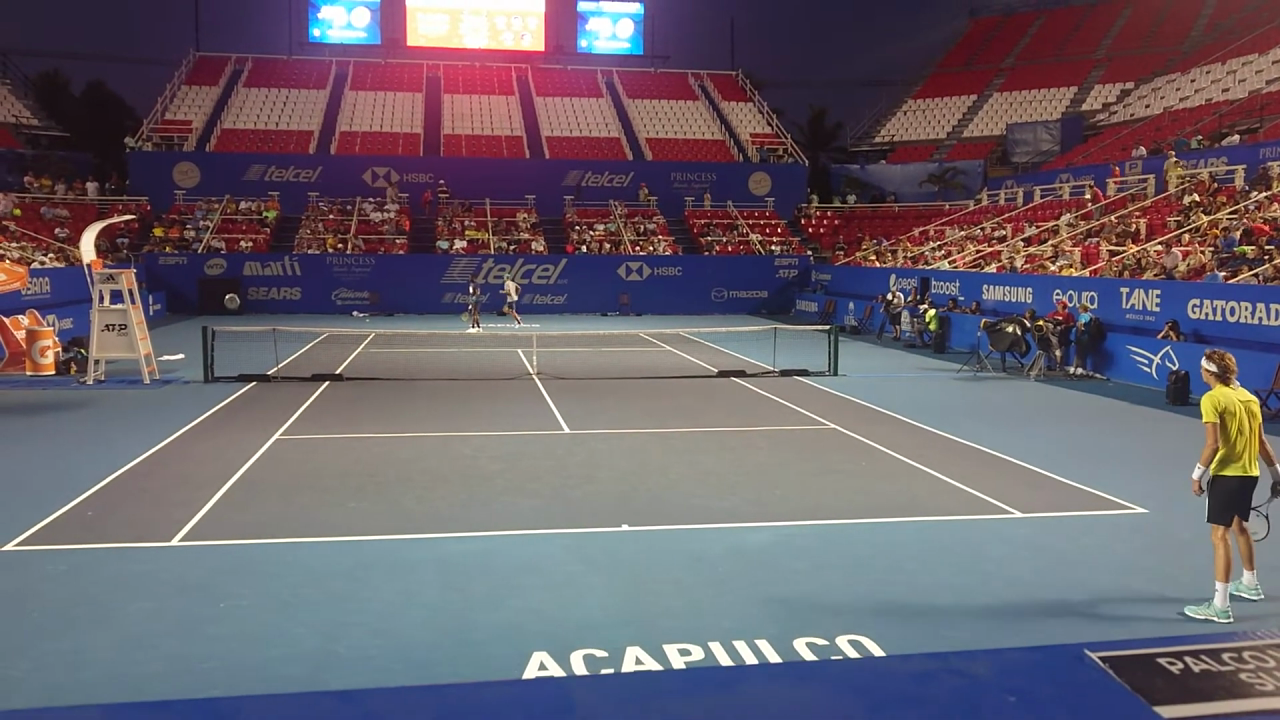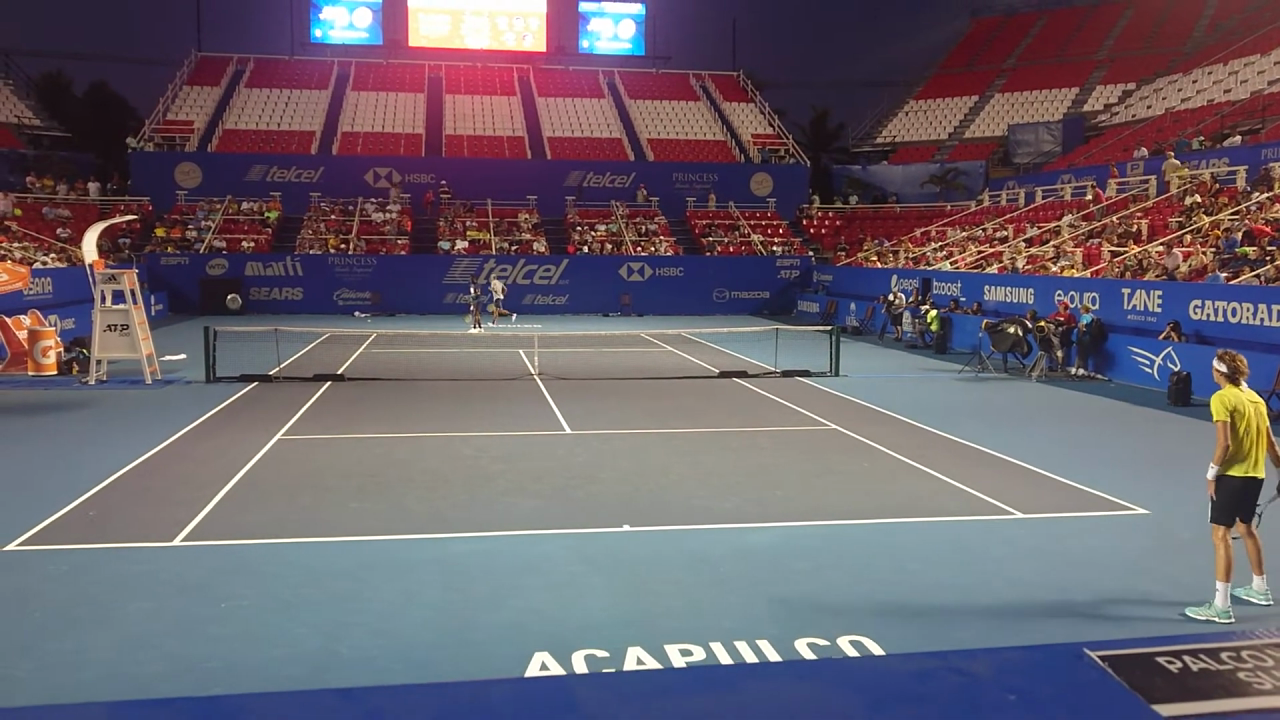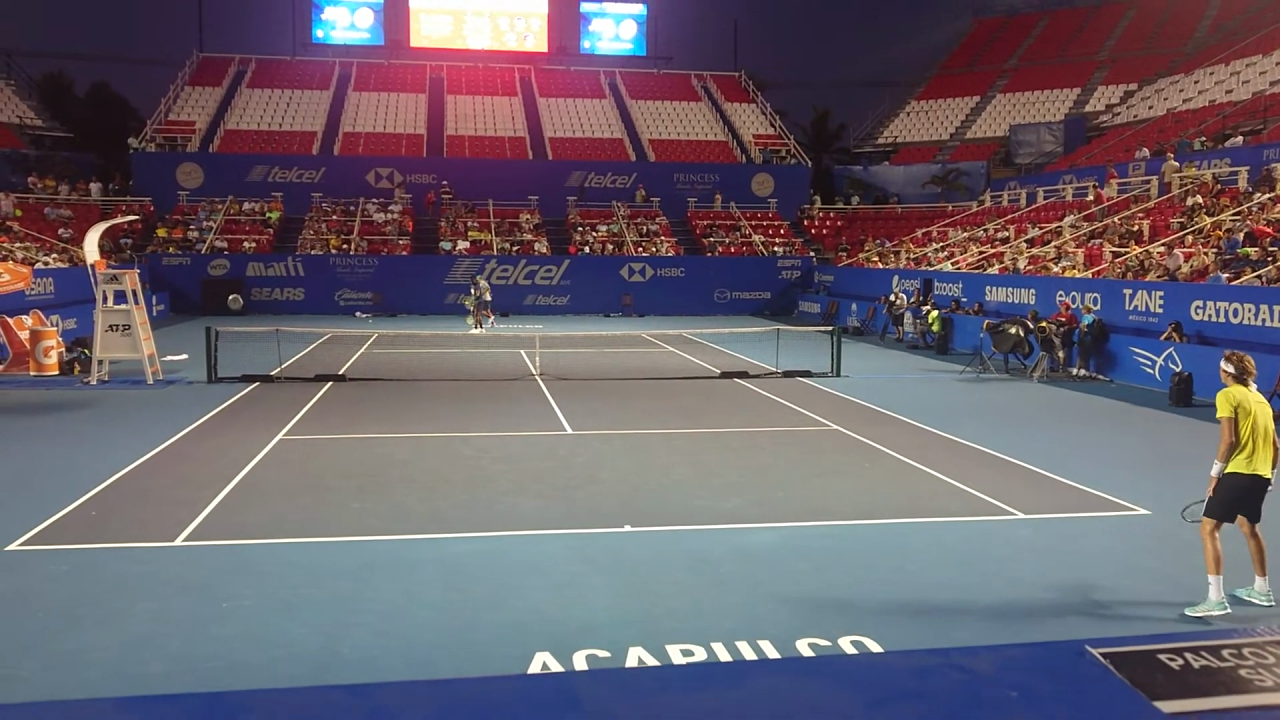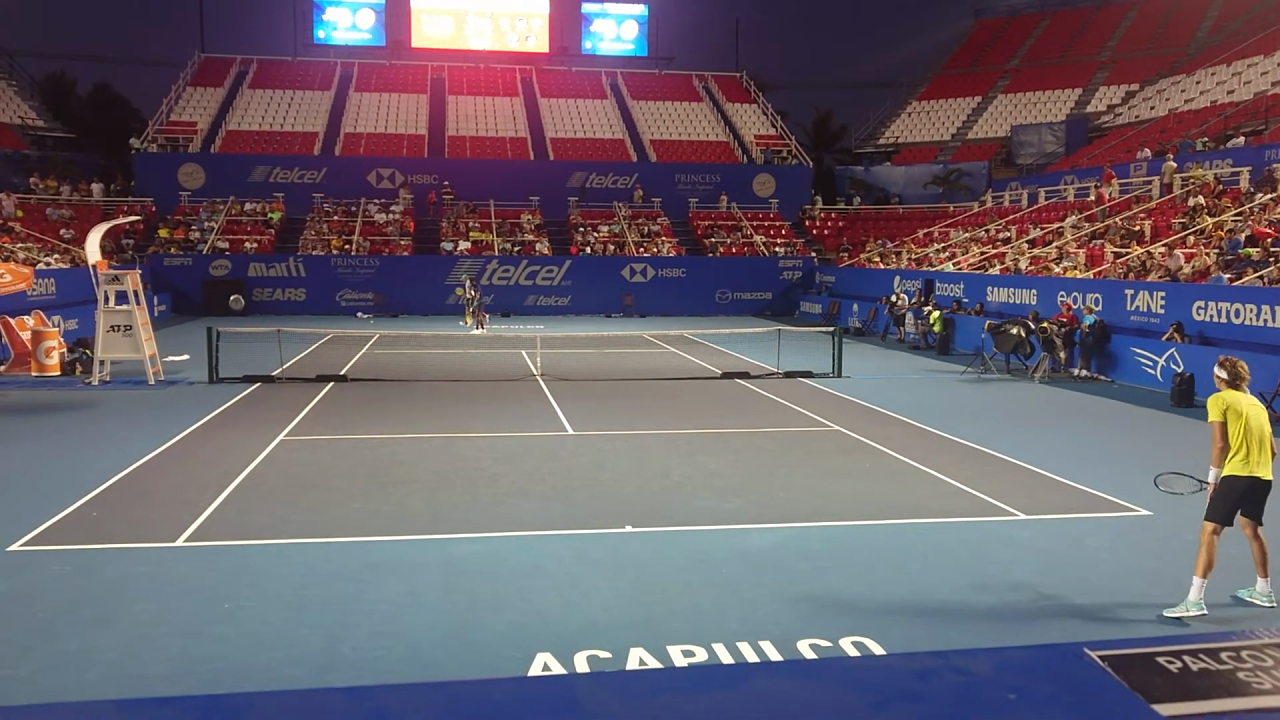
dt=0.2s
person 1, frame 1
left shoulder: (1212, 399)
right shoulder: (1249, 397)
left elbow: (1213, 445)
left wrist: (1197, 475)
left hip: (1225, 474)
right hip: (1249, 474)
left knee: (1220, 535)
right knee: (1238, 526)
left ankle: (1220, 605)
right ankle: (1250, 584)
person 1, frame 2
left shoulder: (1222, 398)
right shoulder: (1256, 398)
left elbow: (1224, 443)
left wrist: (1211, 475)
left hip: (1232, 475)
right hip: (1255, 476)
left knee: (1221, 536)
right knee: (1245, 528)
left ankle: (1221, 606)
person 1, frame 3
left shoulder: (1227, 395)
left elbow: (1228, 439)
left wrist: (1215, 473)
left hip: (1237, 473)
left knee: (1208, 529)
right knee: (1249, 529)
left ankle: (1216, 599)
person 1, frame 4
left shoulder: (1219, 400)
right shoulder: (1257, 403)
left elbow: (1220, 444)
left wrist: (1213, 479)
left hip: (1237, 476)
left knee: (1209, 533)
right knee: (1252, 530)
left ankle: (1194, 601)
